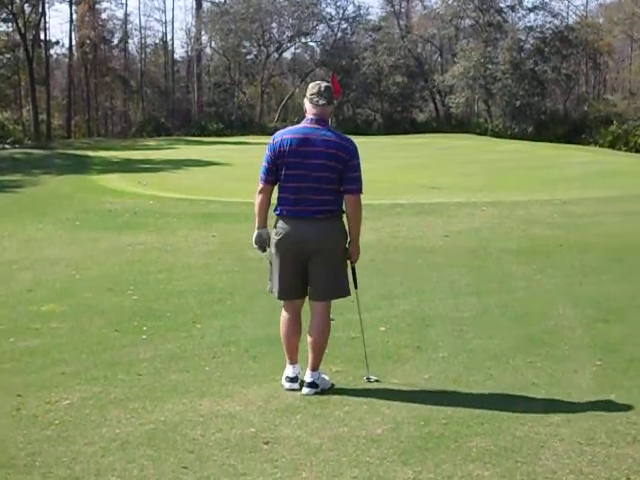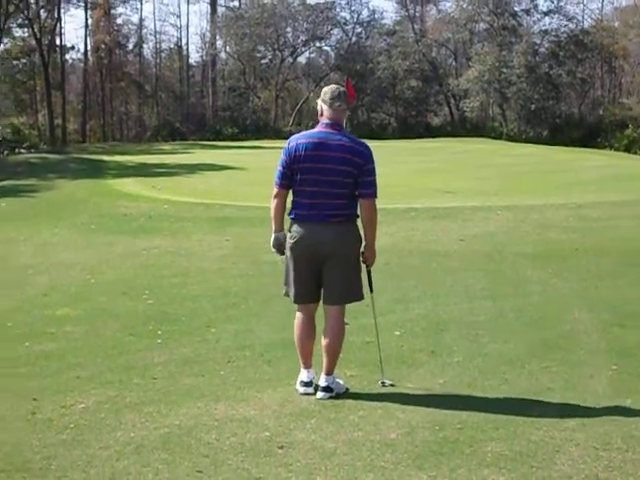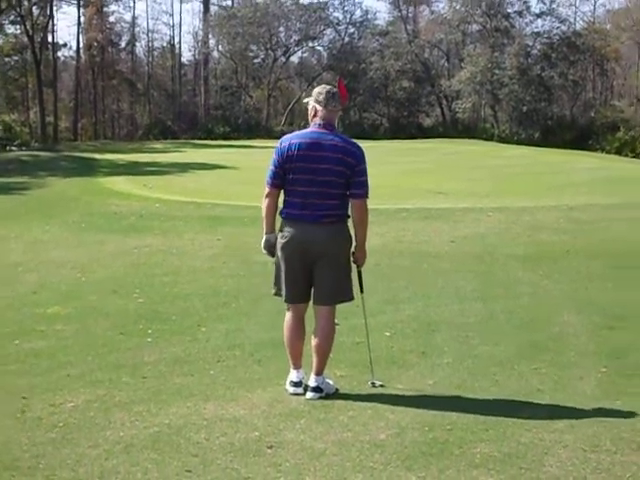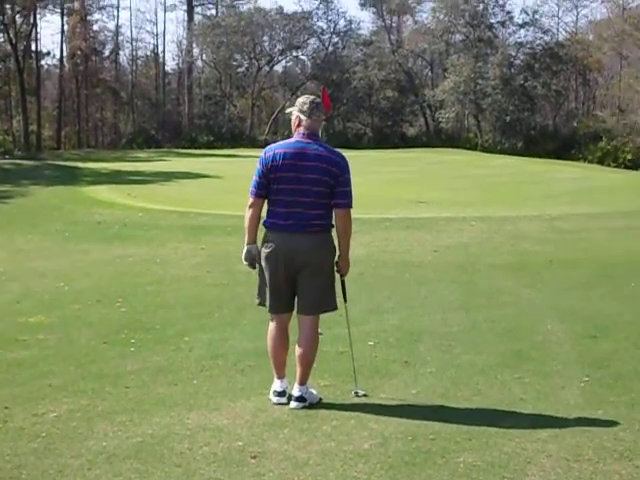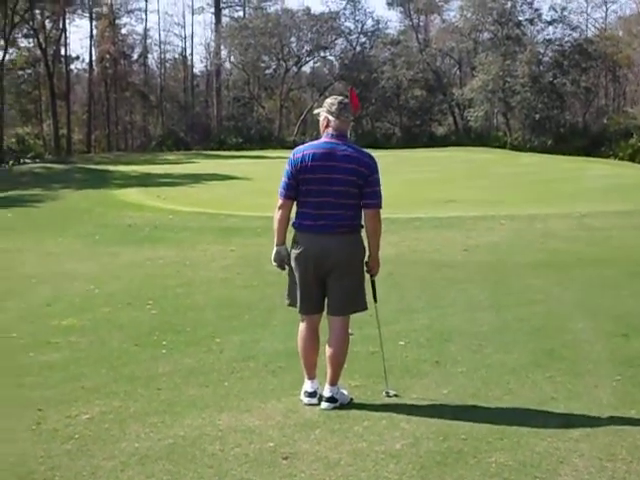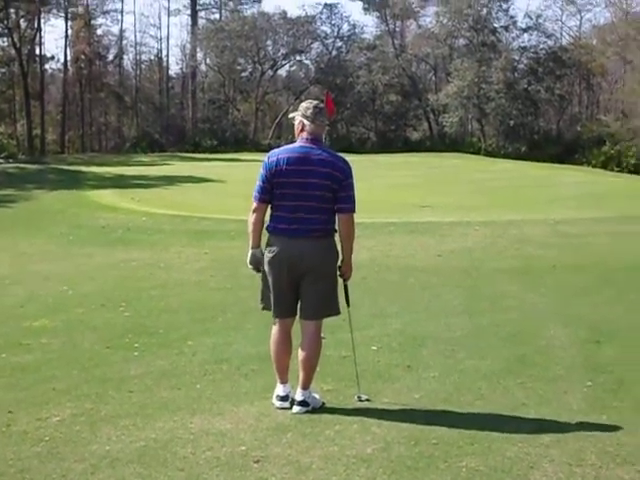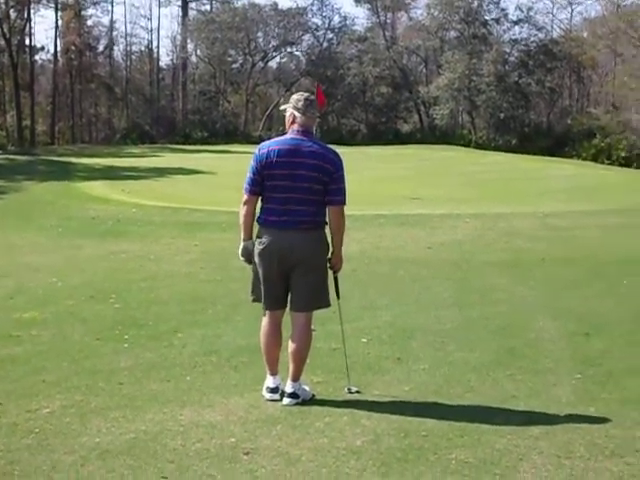
dt=0.2s
person 1, frame 1
left shoulder: (281, 139)
right shoulder: (345, 145)
left elbow: (264, 189)
right elbow: (352, 200)
left wrist: (261, 227)
right wrist: (354, 241)
left hip: (288, 230)
right hip: (327, 233)
left knee: (291, 306)
right knee: (321, 307)
left ankle: (291, 371)
right ankle: (313, 376)
person 1, frame 2
left shoulder: (295, 143)
right shoulder: (360, 150)
left elbow: (279, 194)
right elbow: (367, 204)
left wrist: (278, 231)
right wrist: (370, 244)
left hip: (302, 234)
right hip: (341, 236)
left knee: (304, 309)
right knee: (335, 311)
left ankle: (305, 376)
right ankle: (327, 380)
person 1, frame 3
left shoulder: (287, 143)
right shoulder: (352, 150)
left elbow: (270, 194)
right elbow: (358, 204)
left wrist: (269, 232)
right wrist: (360, 245)
left hip: (293, 233)
right hip: (332, 236)
left knee: (294, 309)
right knee: (325, 311)
left ankle: (295, 376)
right ankle: (317, 381)
person 1, frame 4
left shoulder: (271, 153)
right shoulder: (336, 160)
left elbow: (254, 204)
right elbow: (342, 214)
left wrist: (250, 243)
right wrist: (344, 254)
left hip: (277, 243)
right hip: (316, 246)
left knee: (278, 318)
right knee: (309, 321)
left ankle: (279, 385)
right ankle: (301, 391)
person 1, frame 5
left shoulder: (300, 154)
right shoulder: (365, 160)
left elbow: (283, 206)
right elbow: (372, 215)
left wrist: (279, 245)
right wrist: (374, 254)
left hip: (306, 244)
right hip: (346, 246)
left knee: (309, 319)
right knee: (339, 321)
left ankle: (310, 386)
right ankle: (332, 391)
person 1, frame 6
left shoulder: (275, 158)
right shoulder: (339, 165)
left elbow: (258, 210)
right elbow: (345, 219)
left wrist: (254, 248)
right wrist: (347, 258)
left hip: (280, 248)
right hip: (319, 251)
left knee: (281, 323)
right knee: (312, 325)
left ankle: (282, 390)
right ankle: (303, 395)
person 1, frame 7
left shoulder: (265, 150)
right shoulder: (330, 157)
left elbow: (248, 202)
right elbow: (336, 212)
left wrist: (246, 240)
right wrist: (337, 250)
left hip: (270, 240)
right hip: (309, 243)
left knee: (271, 314)
right knee: (302, 318)
left ankle: (272, 382)
right ankle: (293, 387)
